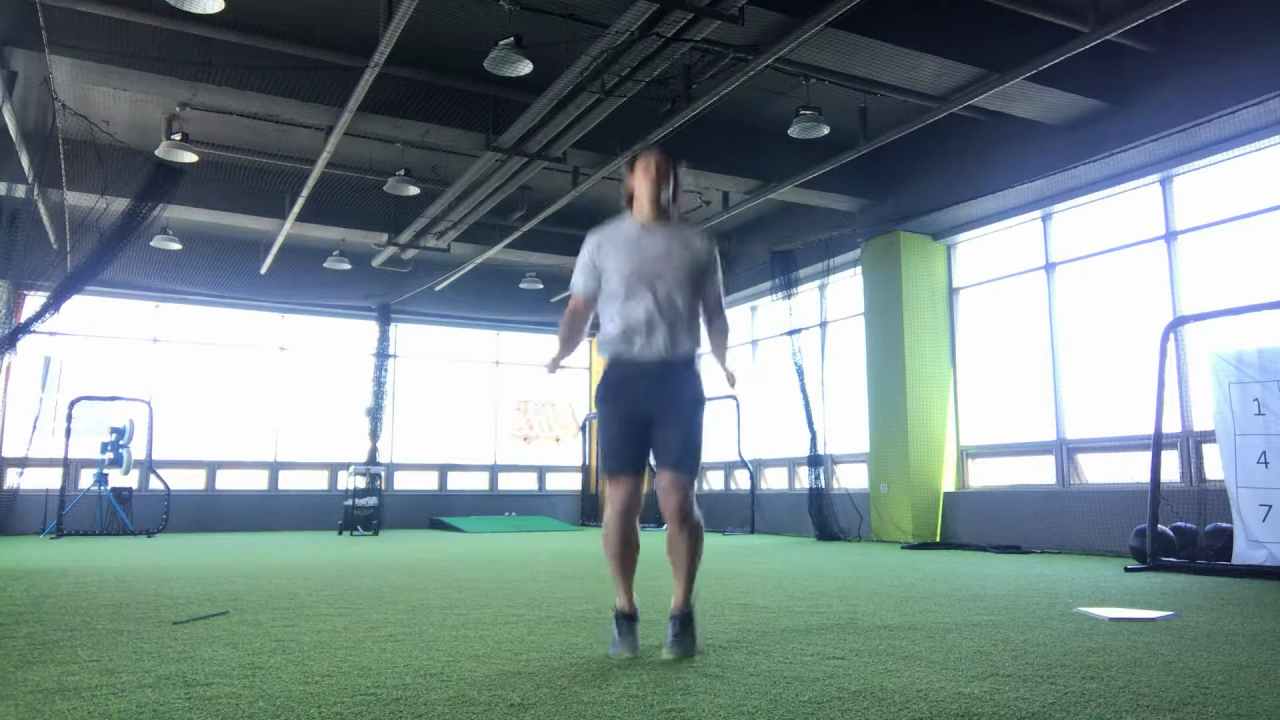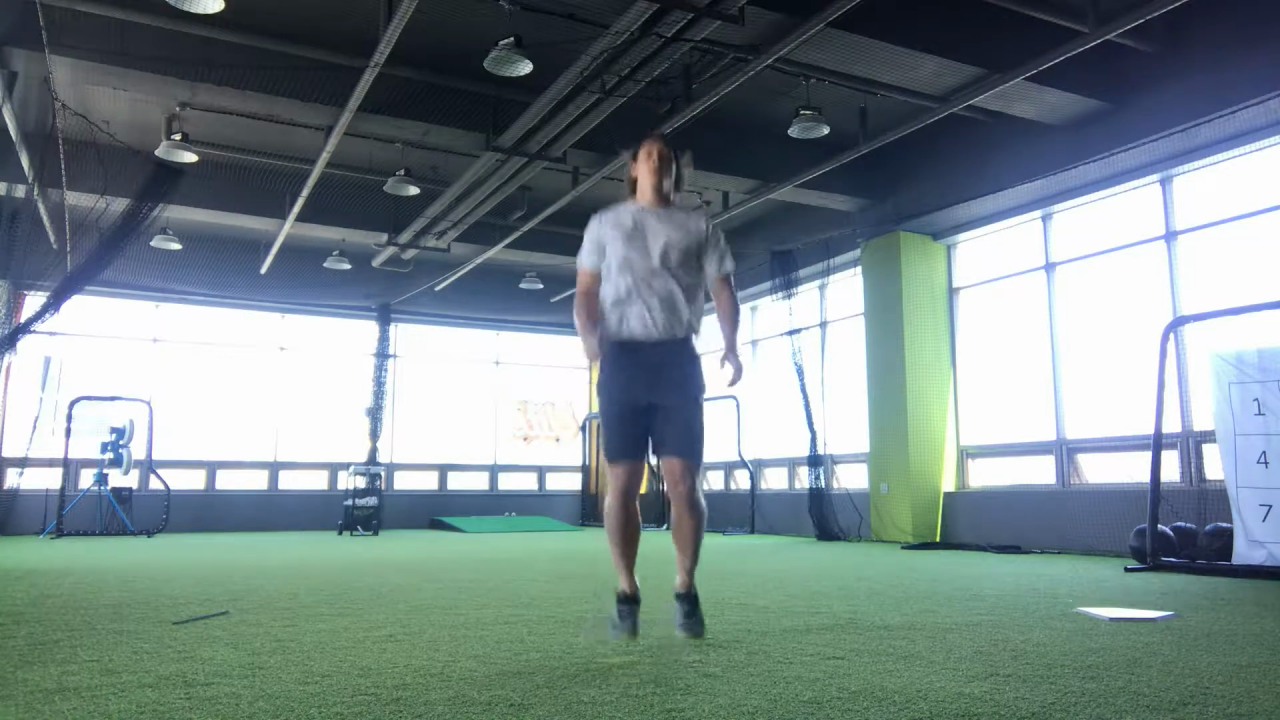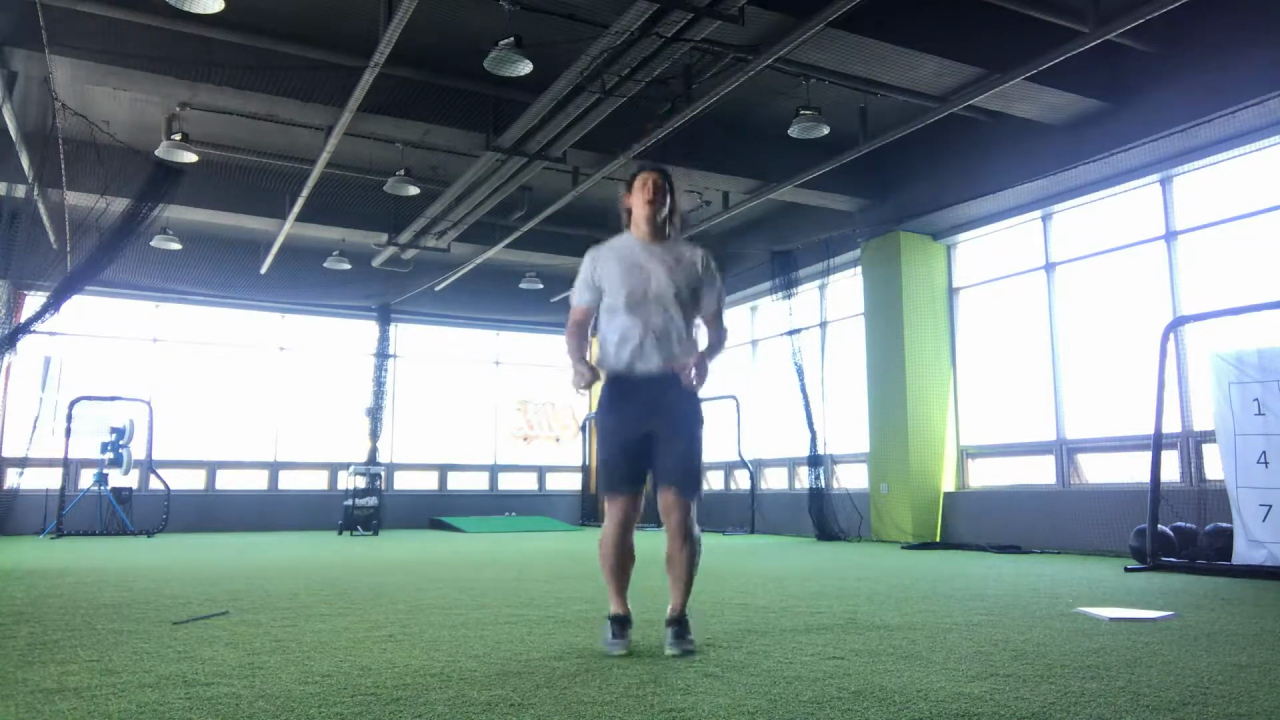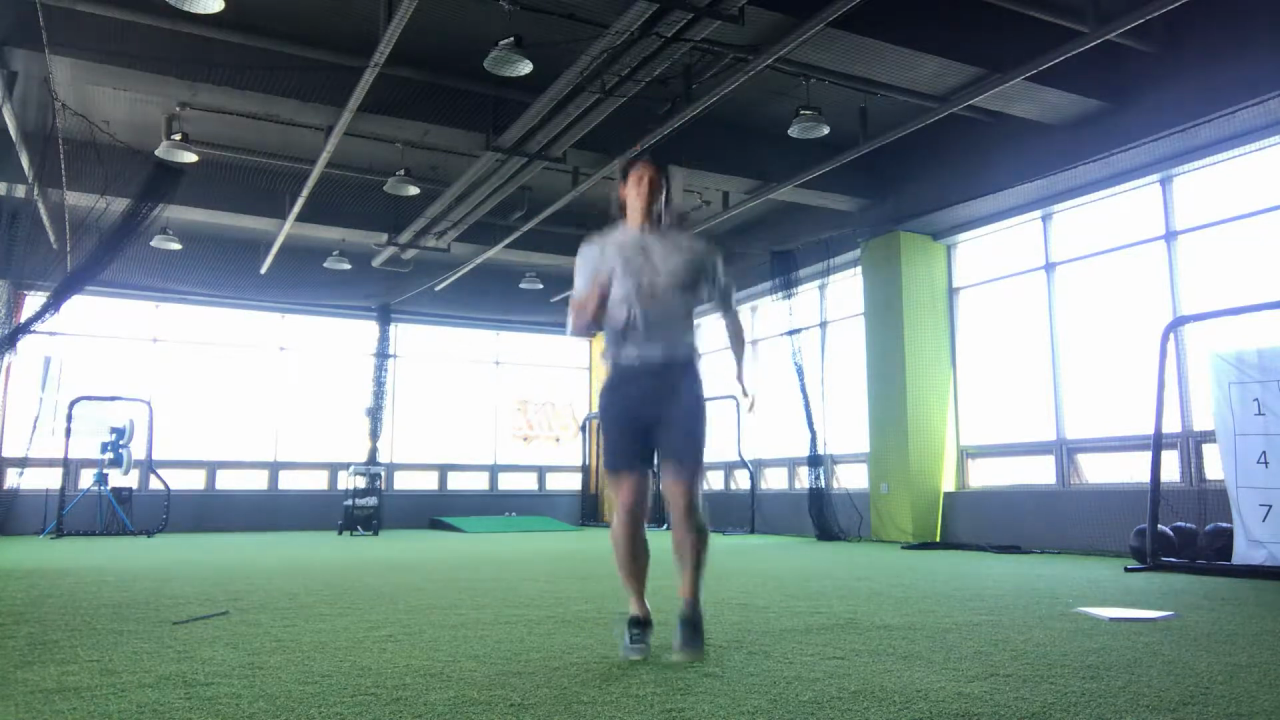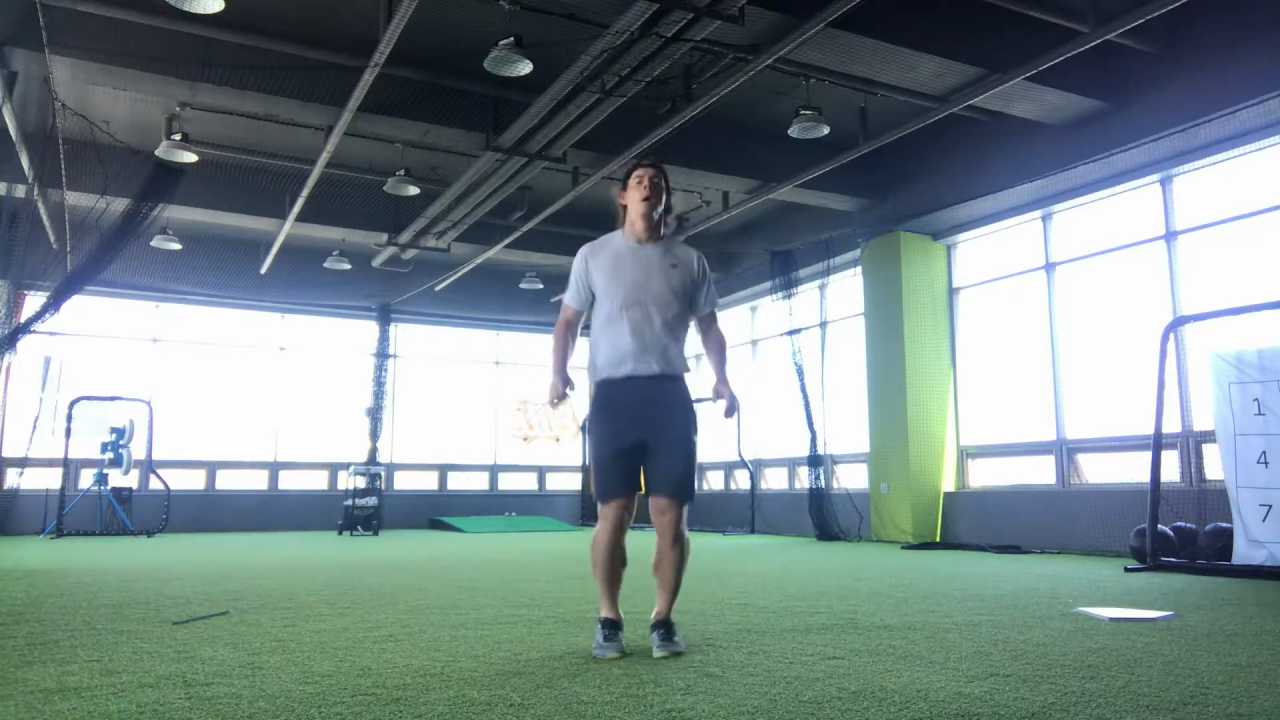
dt=1s
person 1, frame 1
left shoulder: (697, 243)
right shoulder: (602, 240)
left elbow: (714, 312)
right elbow: (579, 309)
left wrist: (723, 358)
right wrist: (563, 350)
left hip: (677, 379)
right hip: (622, 379)
left knee: (678, 498)
right knee: (622, 501)
left ankle: (681, 612)
right ankle: (625, 611)
person 1, frame 2
left shoulder: (699, 226)
right shoulder: (604, 222)
left elbow: (723, 293)
right elbow: (585, 292)
left wrist: (731, 346)
right wrist: (588, 331)
left hip: (677, 359)
right hip: (623, 360)
left knee: (683, 481)
right knee: (623, 482)
left ankle: (685, 591)
right ankle: (627, 593)
person 1, frame 3
left shoulder: (694, 258)
right shoulder: (601, 257)
left elbow: (717, 326)
right elbow: (577, 323)
left wrist: (705, 357)
right wrist: (579, 363)
left hip: (675, 396)
right hip: (621, 395)
left knee: (678, 513)
right knee: (620, 515)
left ankle: (677, 617)
right ankle: (618, 615)
person 1, frame 4
left shoulder: (693, 249)
right shoulder: (598, 251)
left elbow: (726, 307)
right elbow: (578, 322)
left wrist: (741, 366)
right wrist: (593, 310)
left hip: (676, 378)
right hip: (625, 382)
left knee: (683, 497)
right knee: (628, 501)
left ankle: (689, 611)
right ankle: (638, 616)
person 1, frame 5
left shoulder: (689, 260)
right shoulder: (593, 255)
left elbow: (708, 324)
right elbow: (568, 321)
left wrist: (721, 377)
right wrist: (558, 372)
left hip: (669, 397)
right hip: (614, 395)
left knee: (670, 518)
right knee: (613, 517)
left ankle: (662, 620)
right ankle: (609, 618)
